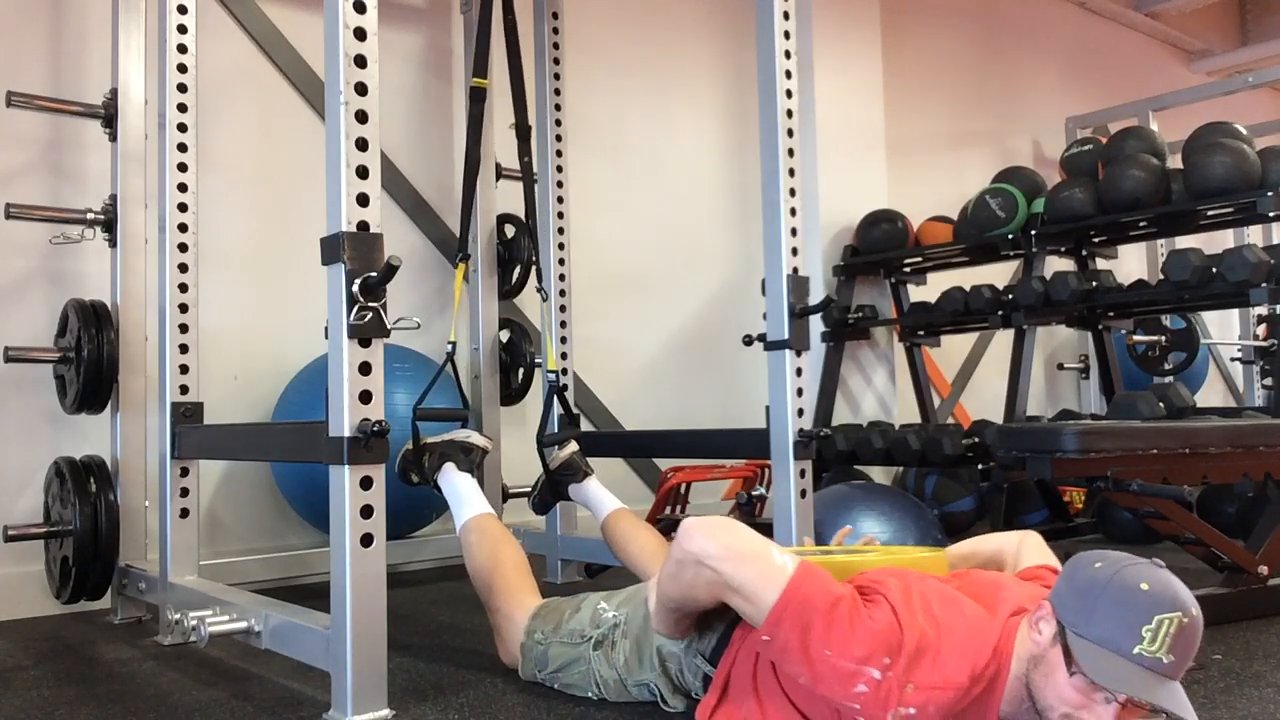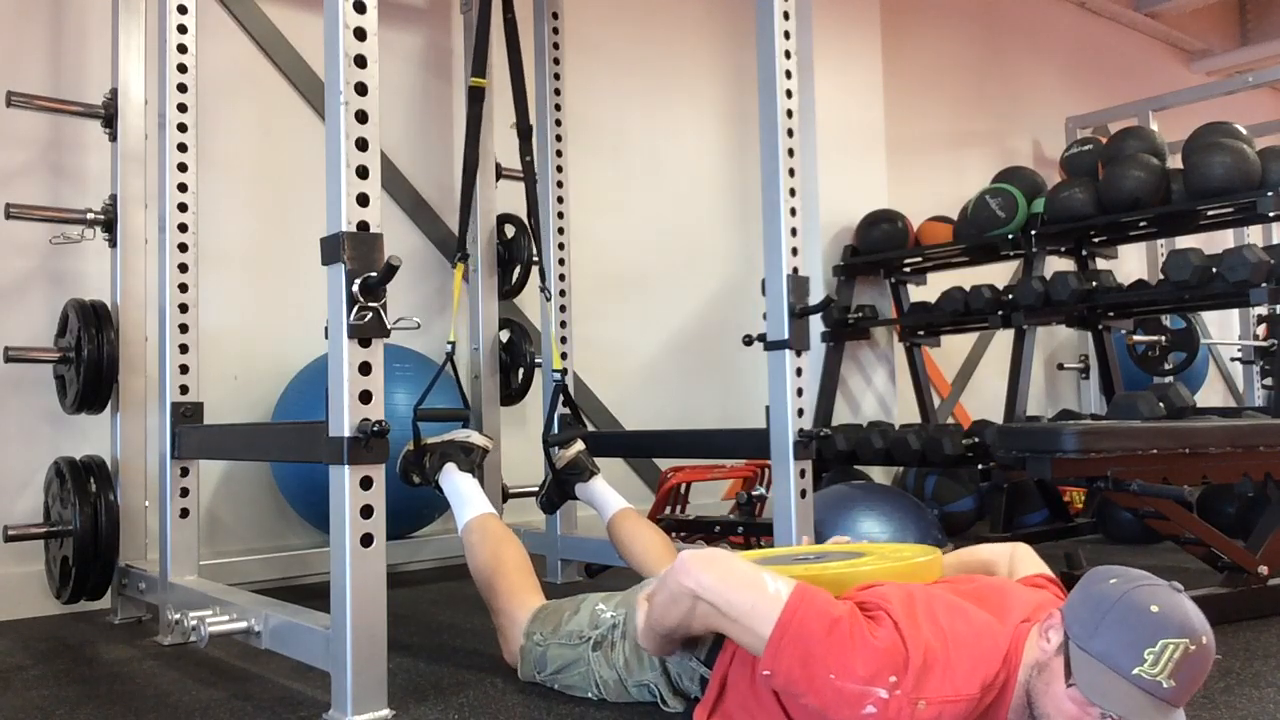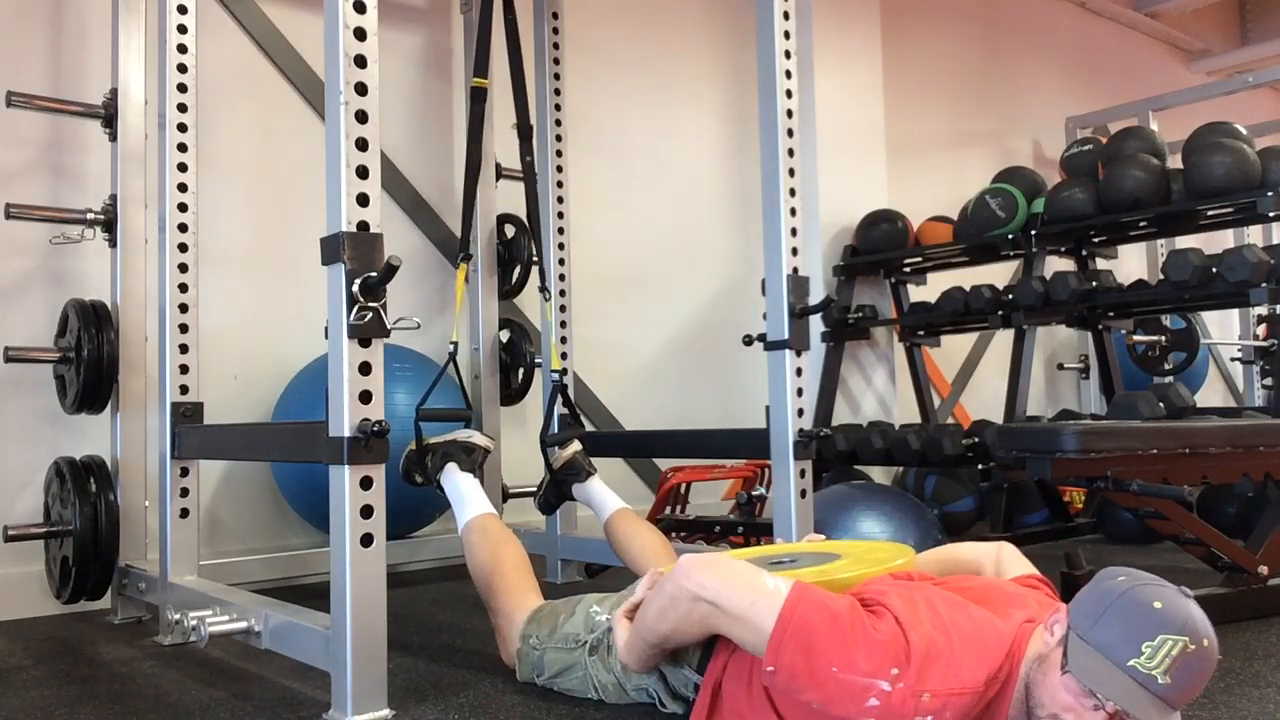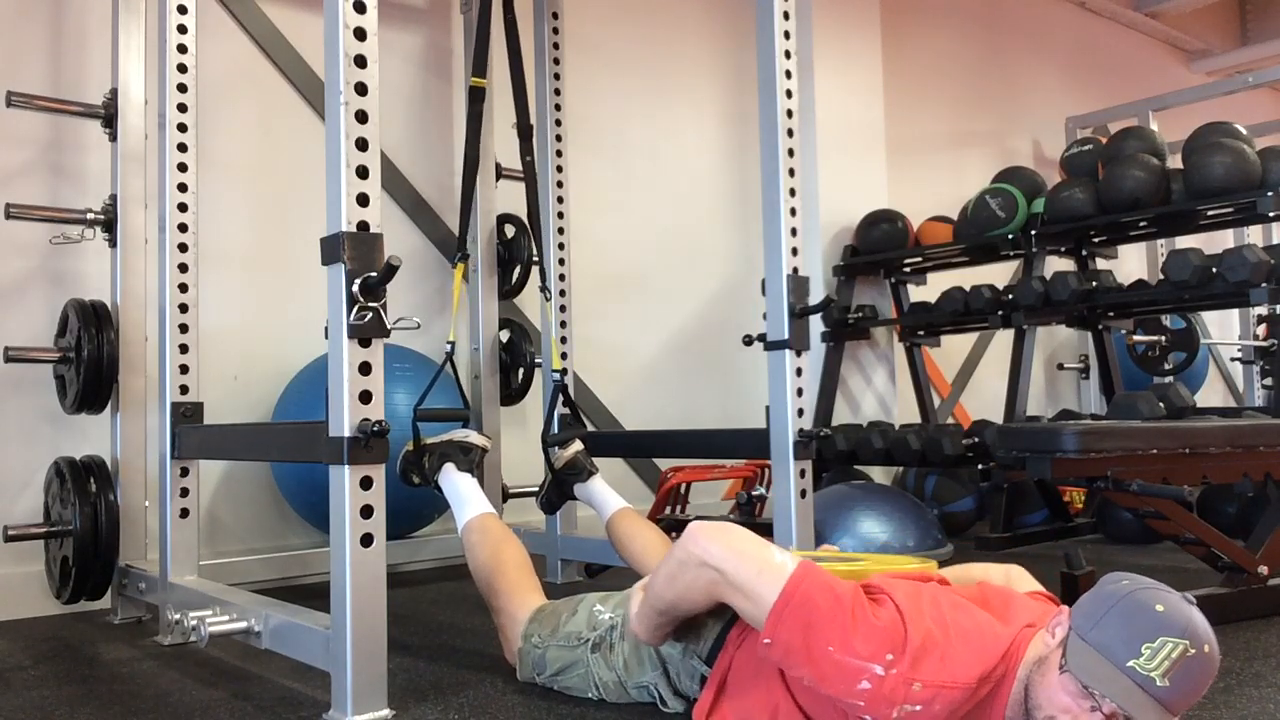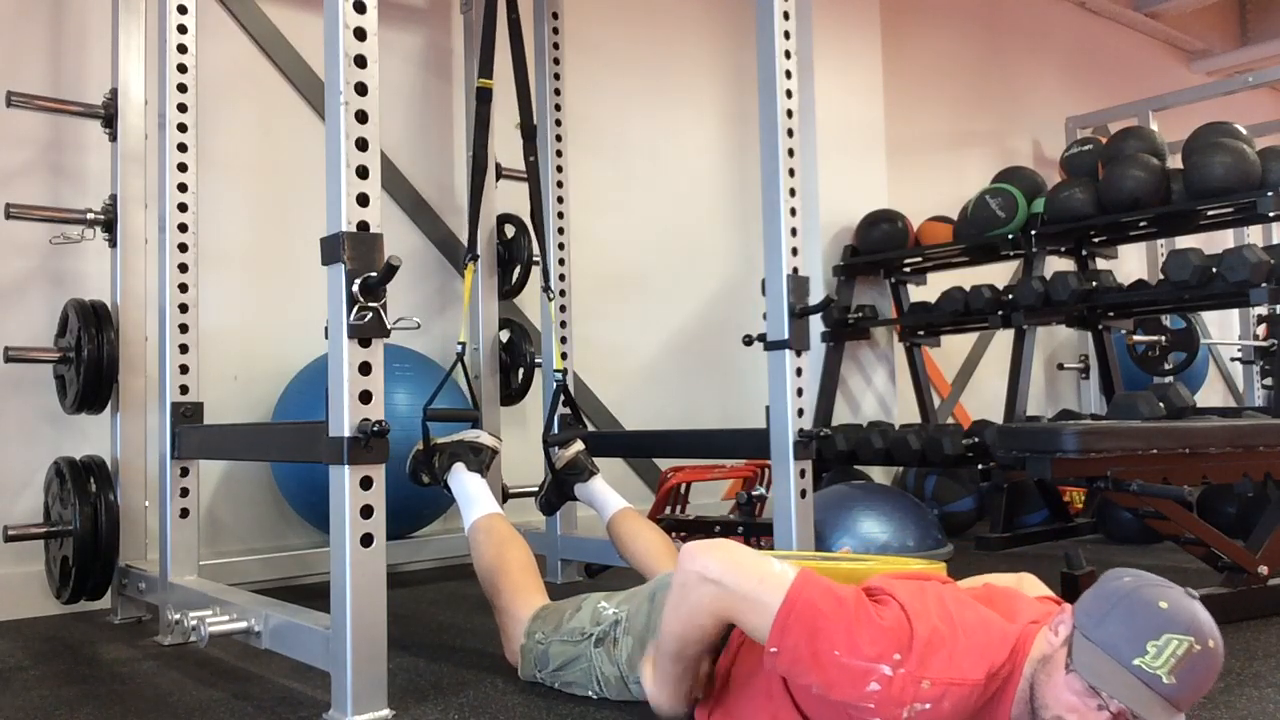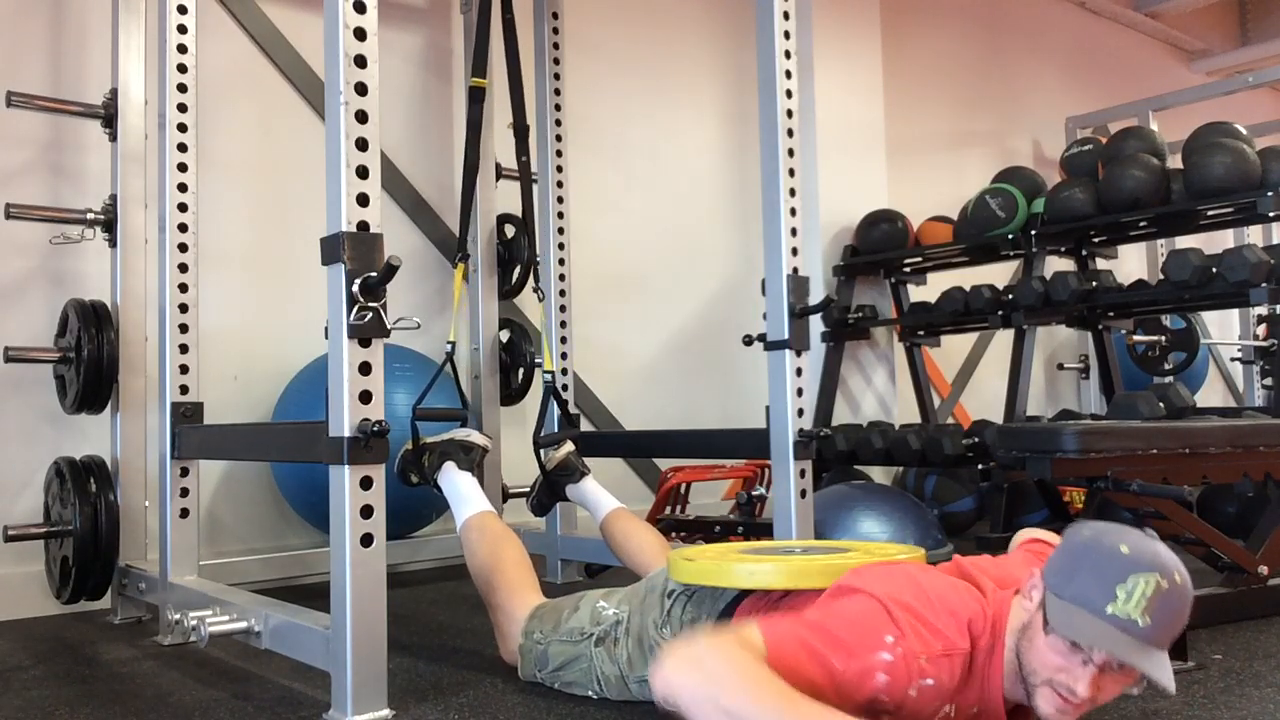
dt=0.5s
person 1, frame 1
left shoulder: (1050, 605)
left elbow: (1024, 543)
right elbow: (708, 544)
right wrist: (673, 620)
left hip: (757, 609)
right hip: (705, 649)
left knee: (666, 571)
right knee: (525, 638)
left ankle: (577, 478)
right ankle: (458, 475)
person 1, frame 2
left shoulder: (1053, 618)
left elbow: (1016, 555)
right elbow: (706, 579)
right wrist: (653, 628)
left hip: (784, 587)
left knee: (667, 569)
right knee: (528, 640)
left ankle: (582, 476)
right ankle: (458, 474)
person 1, frame 3
left shoulder: (1040, 616)
left elbow: (999, 554)
right elbow: (704, 584)
right wrist: (638, 647)
left hip: (774, 585)
left knee: (665, 573)
right knee: (525, 639)
left ankle: (579, 477)
right ankle: (460, 475)
person 1, frame 4
left shoulder: (1046, 625)
left elbow: (1011, 575)
right elbow: (715, 547)
right wrist: (648, 615)
left hip: (765, 613)
right hip: (699, 652)
left knee: (675, 577)
right knee: (530, 638)
left ankle: (582, 476)
right ankle: (458, 473)
person 1, frame 5
left shoulder: (1051, 628)
left elbow: (1019, 583)
right elbow: (708, 569)
left hip: (766, 606)
right hip: (706, 638)
left knee: (658, 563)
right knee: (529, 635)
left ankle: (580, 475)
right ankle: (465, 473)
person 1, frame 6
left shoulder: (1054, 576)
right shoulder: (906, 642)
left elbow: (1036, 538)
left hip: (775, 597)
right hip: (700, 628)
left knee: (669, 569)
right knee: (527, 636)
left ankle: (573, 477)
right ankle: (457, 473)
